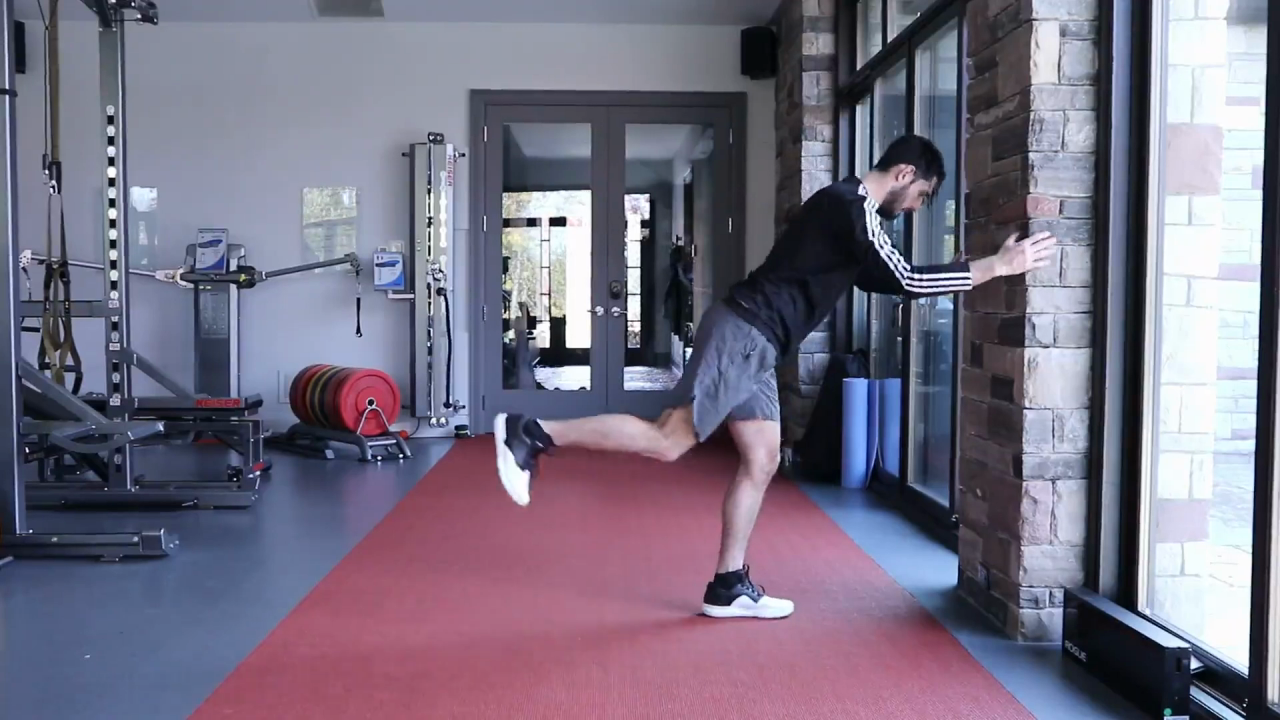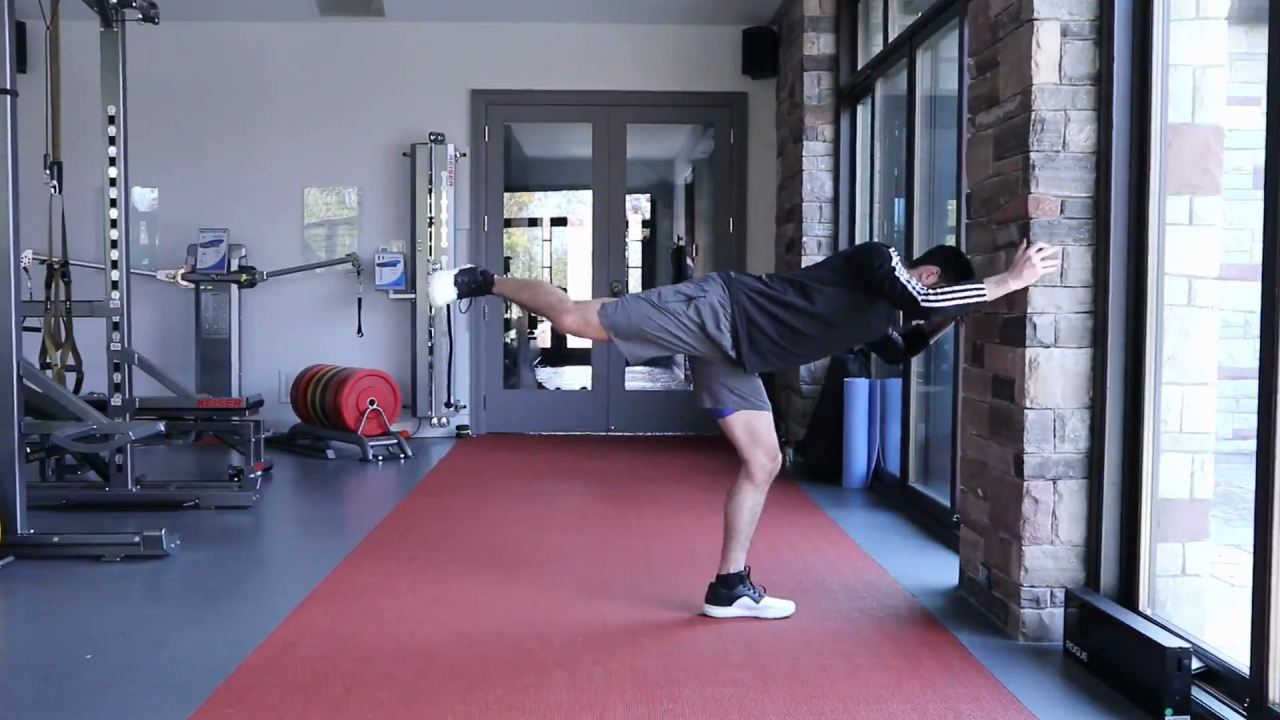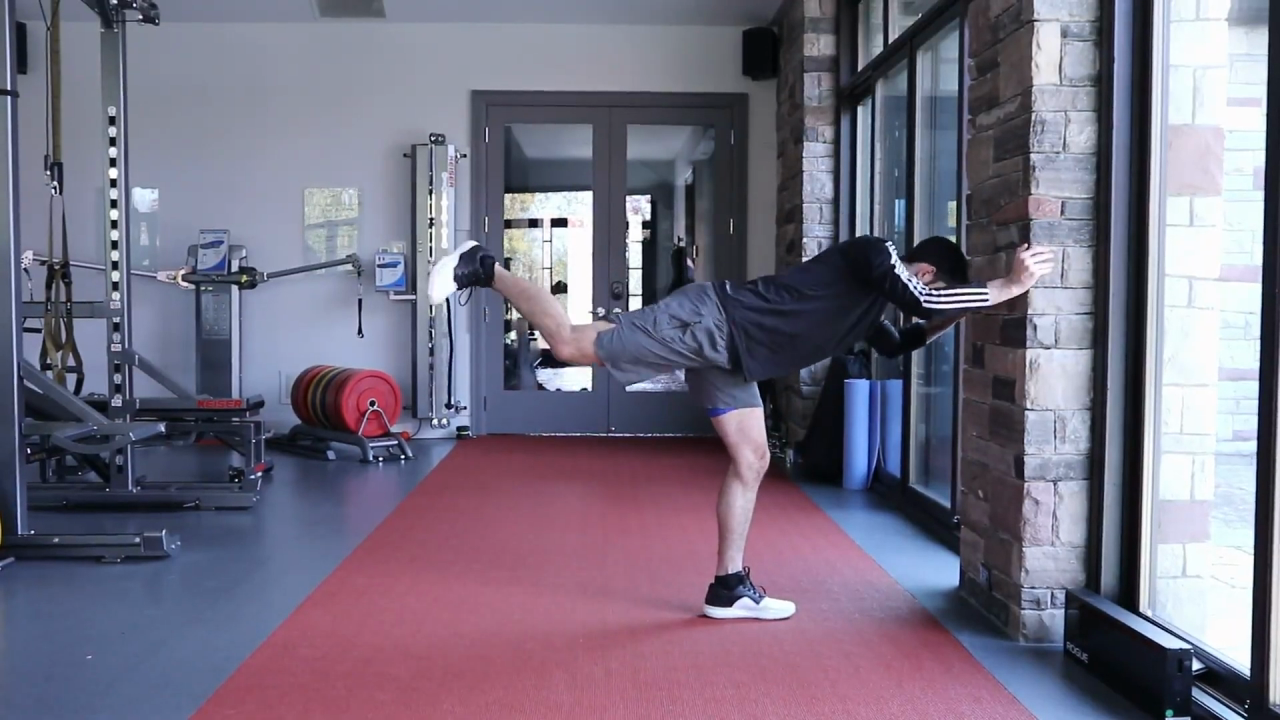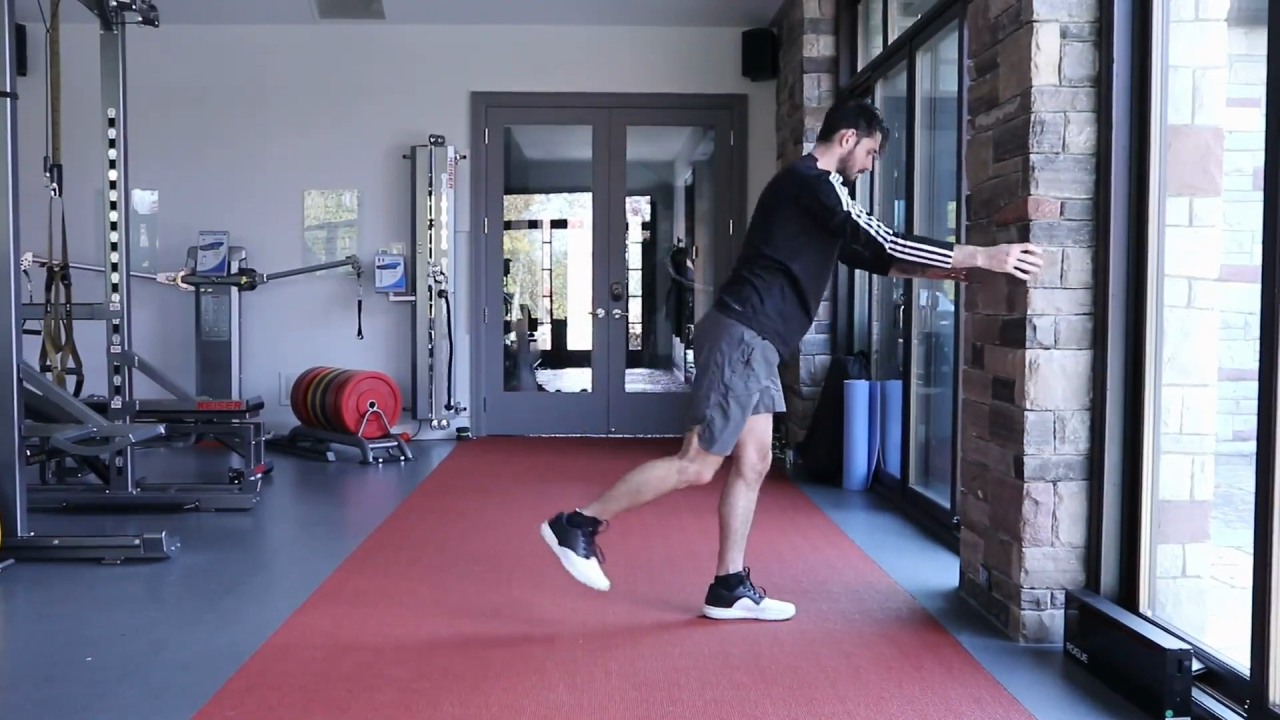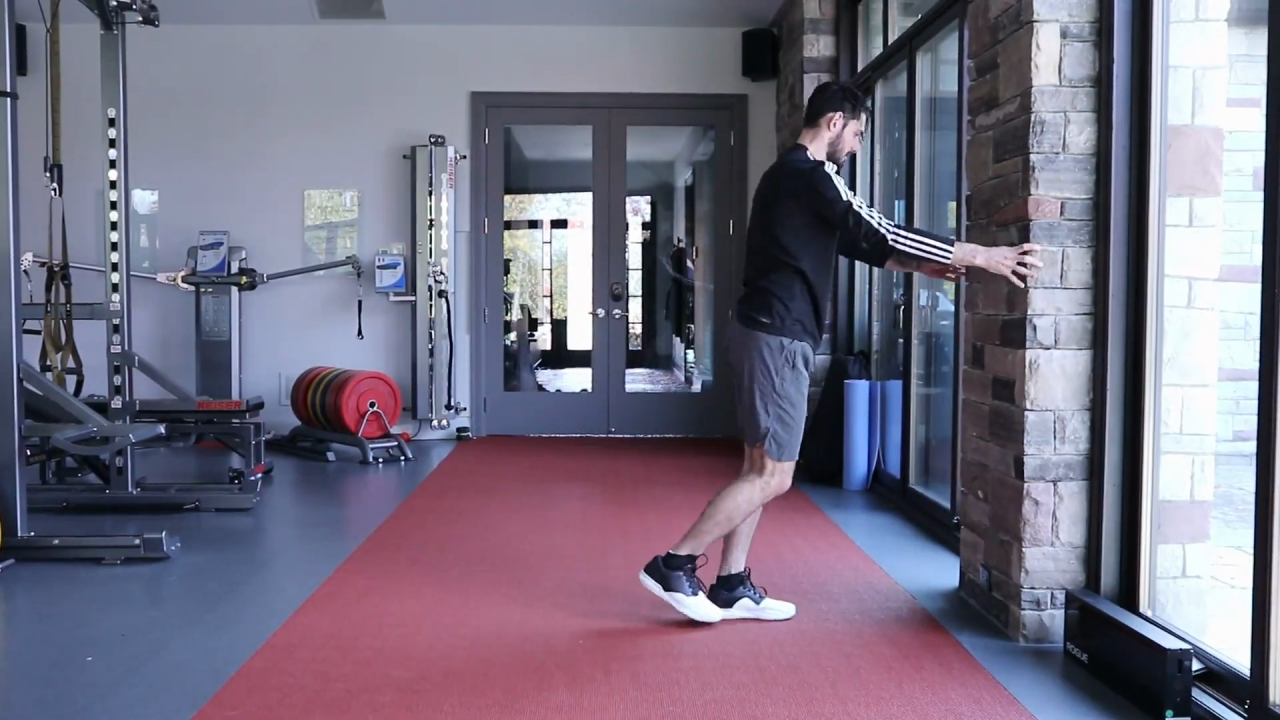
dt=1s
person 1, frame 1
left shoulder: (849, 207)
right shoulder: (851, 203)
left elbow: (882, 278)
right elbow: (905, 278)
left wrist: (978, 268)
right wrist: (999, 266)
left hip: (753, 340)
right hip: (742, 335)
left knee: (761, 462)
right knee: (668, 440)
left ankle: (729, 585)
right ankle: (532, 435)
person 1, frame 2
left shoulder: (880, 309)
right shoulder: (878, 260)
left elbow: (902, 349)
right elbow: (926, 302)
left wrist: (939, 322)
right wrist: (1010, 280)
left hip: (731, 352)
right hip: (711, 311)
left knee: (763, 462)
right knee: (576, 319)
left ankle: (730, 586)
right ankle: (484, 282)
person 1, frame 3
left shoulder: (873, 302)
right shoulder: (874, 253)
left elbow: (899, 343)
right elbow: (924, 302)
left wrist: (950, 316)
right wrist: (1008, 286)
left hip: (725, 354)
right hip: (706, 323)
left knee: (752, 460)
right knee: (570, 344)
left ankle: (729, 586)
right ankle: (483, 269)
person 1, frame 4
left shoulder: (811, 185)
right shoulder: (811, 182)
left elbow: (865, 254)
right elbow: (886, 242)
left wrist: (943, 267)
right wrist: (981, 256)
left hip: (756, 340)
right hip: (742, 336)
left knee: (752, 462)
right knee: (696, 465)
left ankle: (729, 587)
right ankle: (578, 525)
person 1, frame 5
left shoulder: (791, 173)
right shoulder: (810, 174)
left elbow: (855, 241)
right elbow: (880, 232)
left wrist: (919, 267)
right wrist: (980, 256)
left hip: (767, 333)
right hip: (777, 338)
left knee: (760, 469)
right knee: (772, 477)
left ankle: (731, 586)
right ankle: (673, 565)
